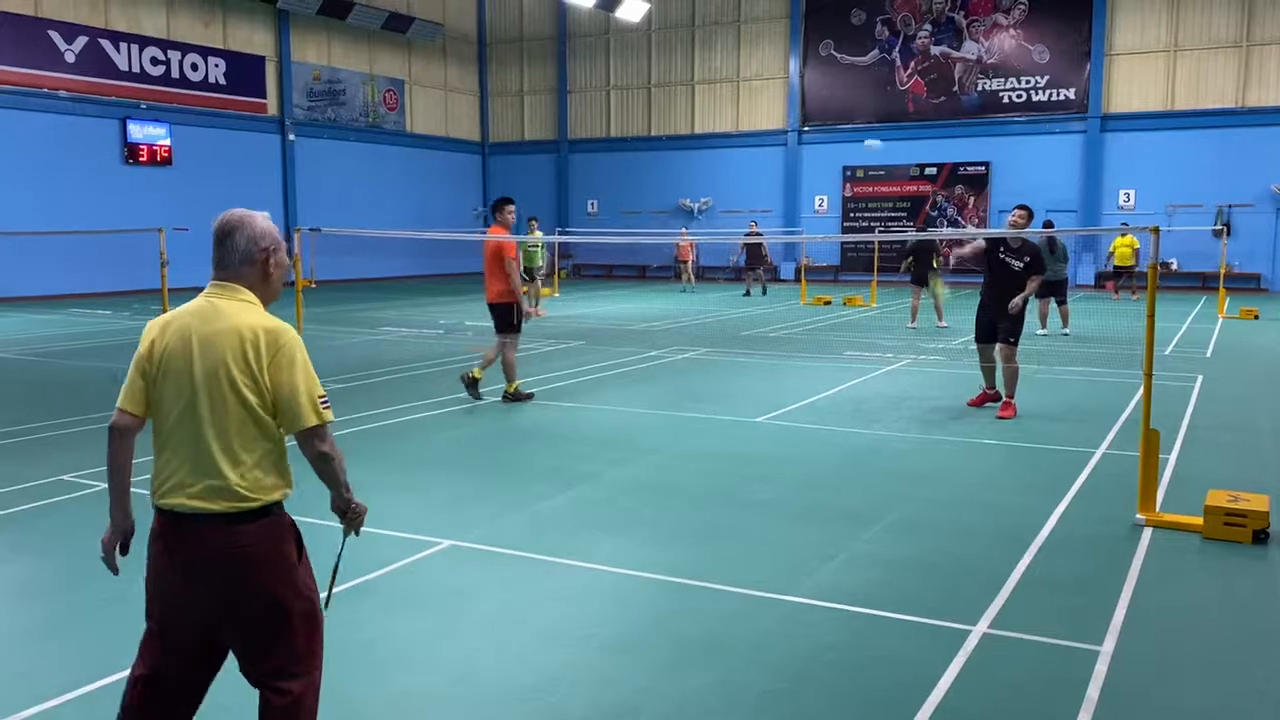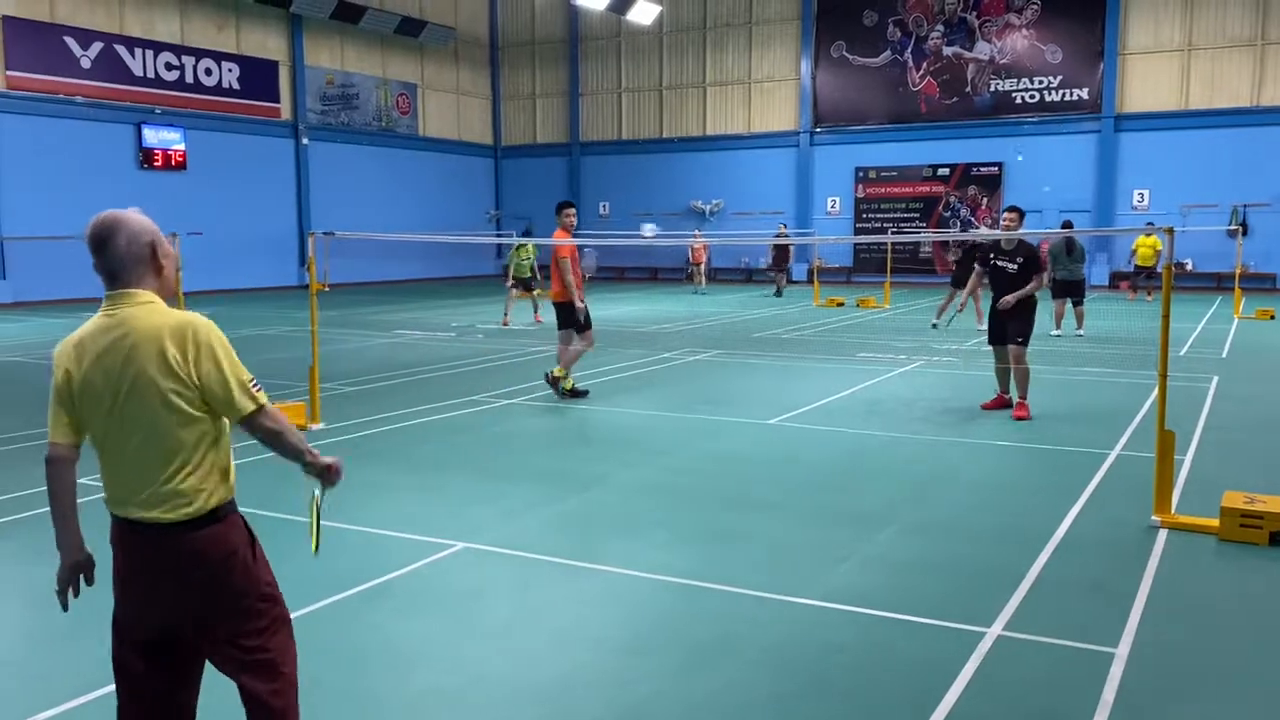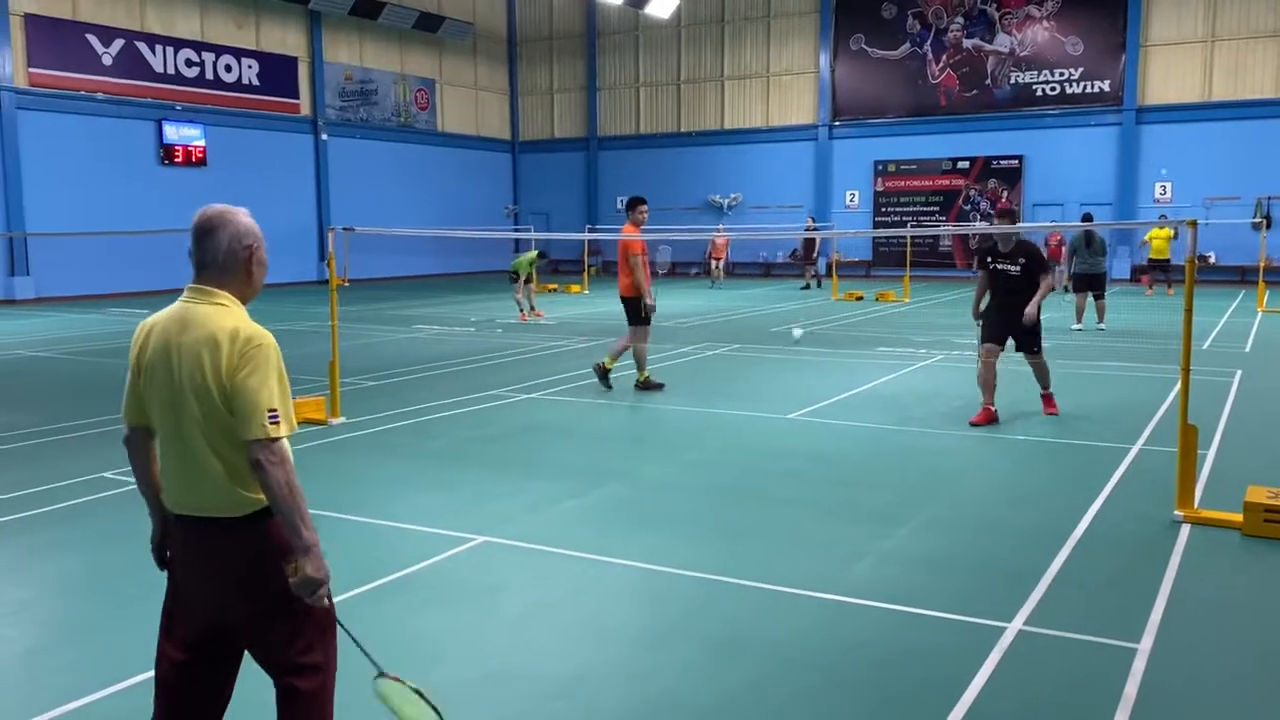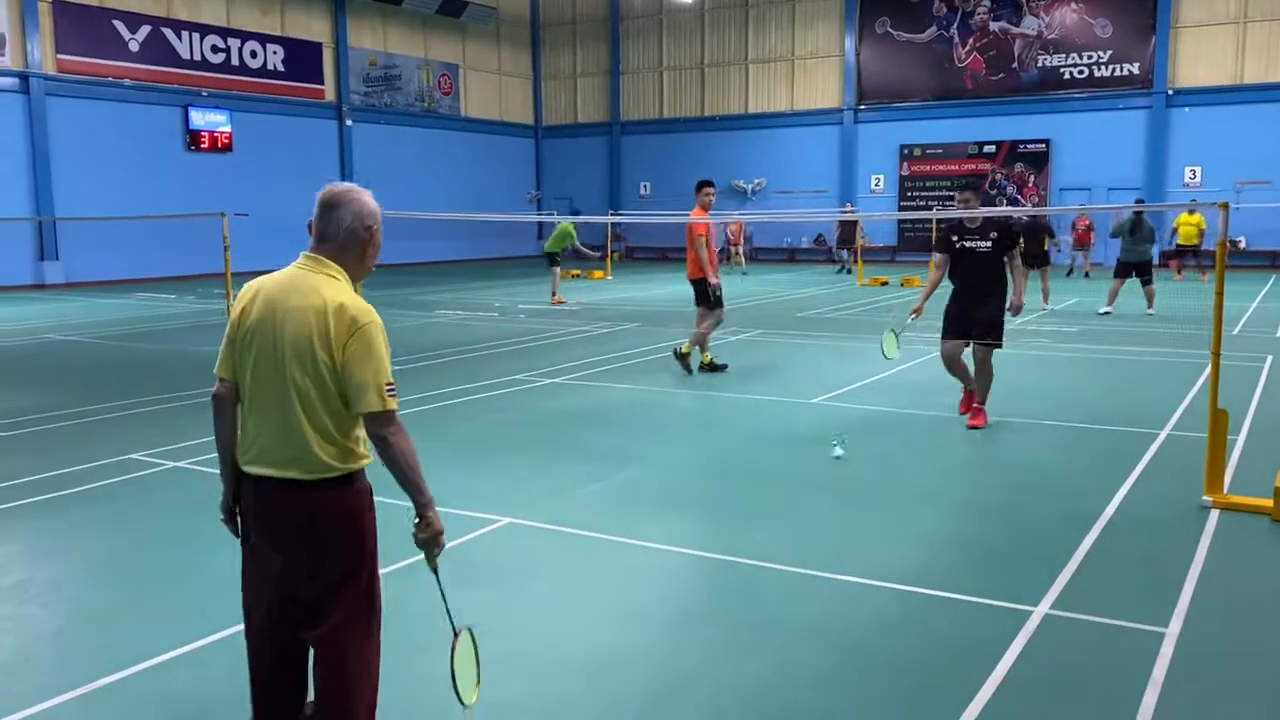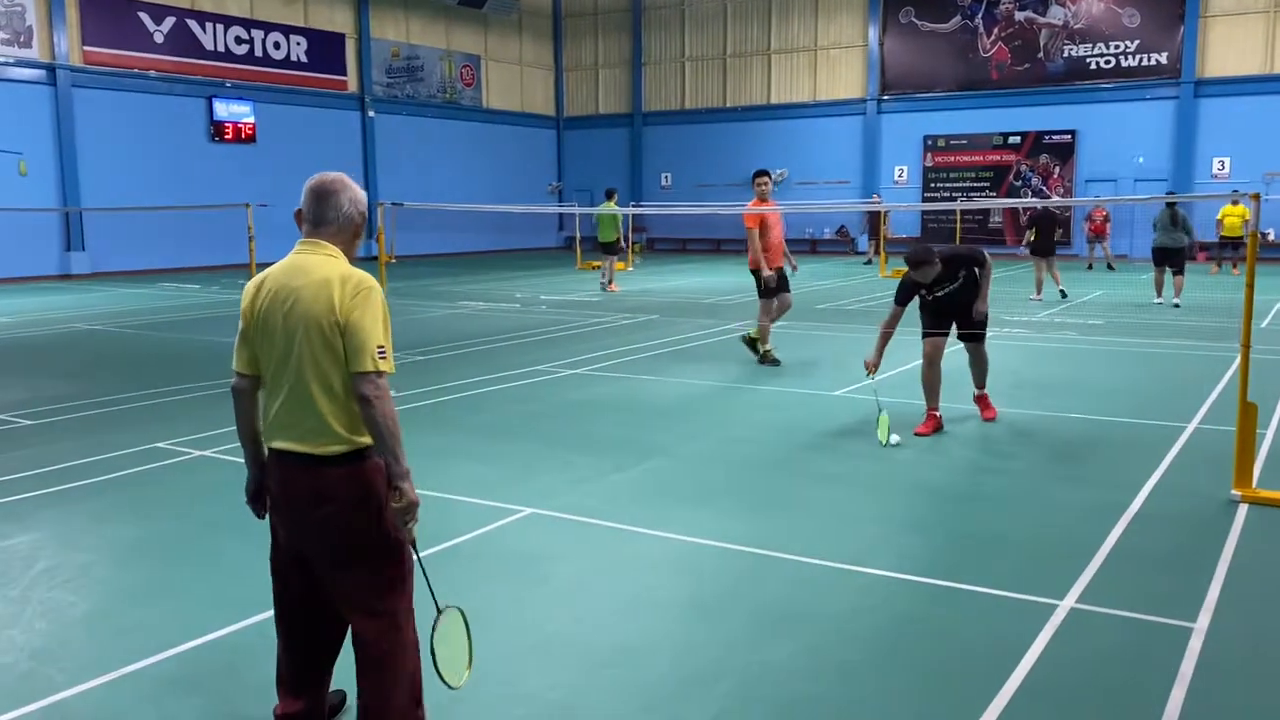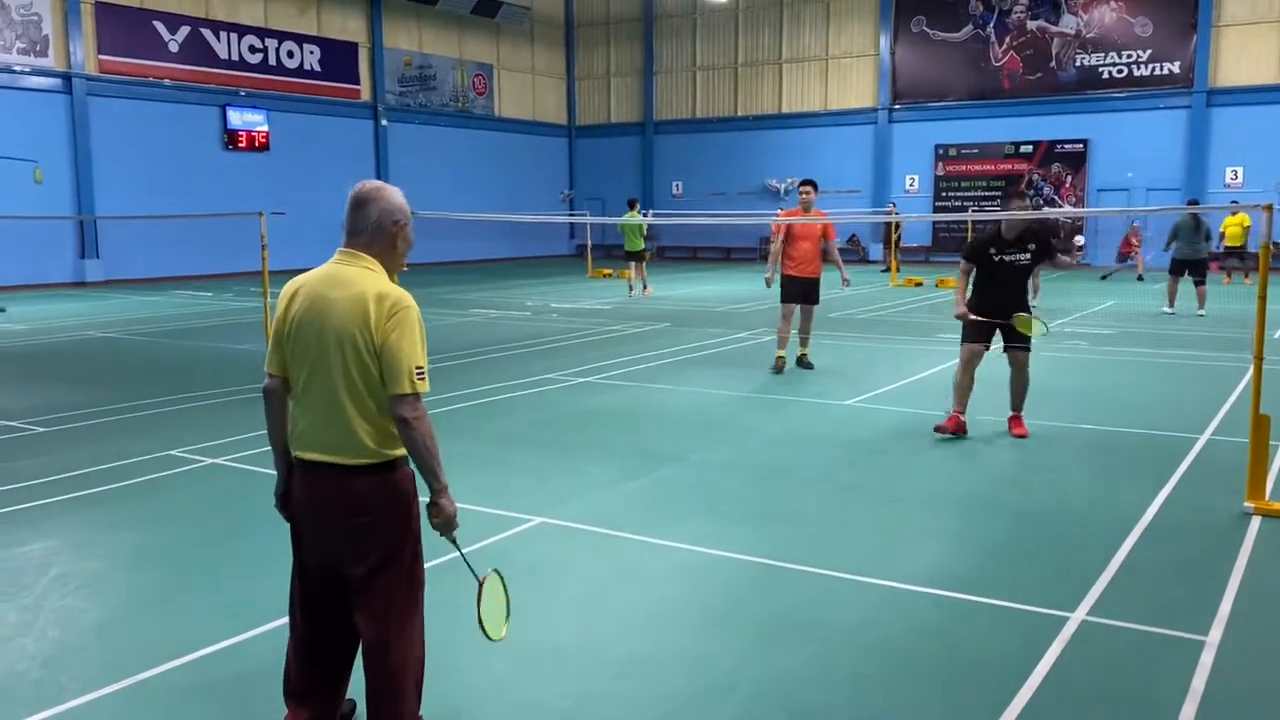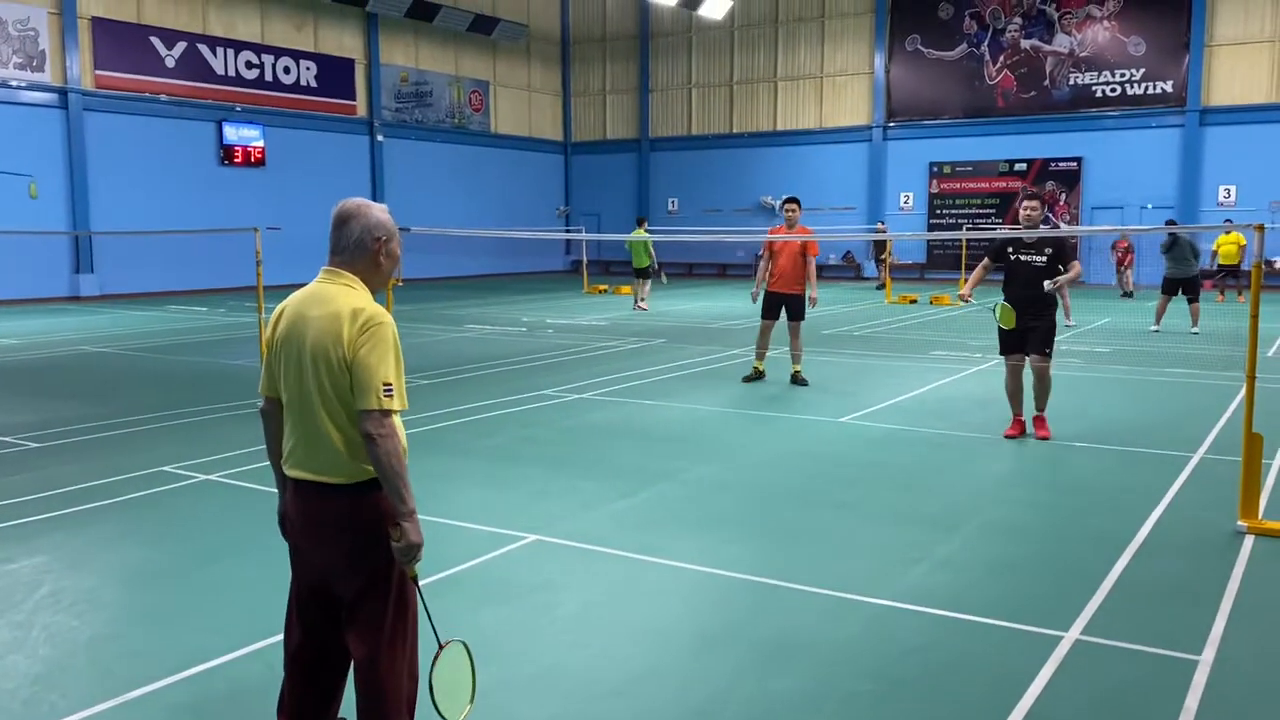
dt=0.7s
person 1, frame 1
left shoulder: (161, 329)
right shoulder: (272, 336)
left elbow: (121, 428)
right elbow: (317, 443)
left wrist: (119, 516)
right wrist: (344, 498)
left hip: (173, 528)
right hip: (249, 533)
left knee: (163, 667)
right knee: (290, 665)
person 1, frame 2
left shoulder: (73, 350)
right shoulder: (188, 331)
left elbow: (59, 458)
right elbow: (259, 418)
left wrist: (70, 547)
right wrist: (313, 460)
left hip: (134, 539)
right hip: (207, 535)
left knee: (148, 679)
right knee: (266, 661)
person 1, frame 3
left shoulder: (150, 331)
right shoulder: (248, 339)
left elbow: (136, 437)
right elbow: (266, 456)
left wrist: (160, 517)
right wrist: (307, 549)
left hip: (188, 531)
right hip: (254, 532)
left knee: (188, 660)
right knee: (304, 654)
person 1, frame 4
left shoulder: (253, 293)
right shoulder: (351, 314)
left elbow: (223, 398)
right elbow: (382, 426)
left wrist: (231, 481)
right wrist: (426, 507)
left hip: (261, 491)
right hip: (329, 498)
left knee: (270, 621)
right knee: (344, 633)
person 1, frame 5
left shoulder: (261, 285)
right shoulder: (356, 286)
left elbow: (243, 388)
right elbow: (370, 391)
left wrist: (255, 467)
right wrist: (401, 477)
left hip: (284, 469)
right hip: (347, 471)
left knee: (301, 600)
right knee: (380, 603)
person 1, frame 6
left shoulder: (296, 291)
right shoulder: (391, 302)
left elbow: (274, 391)
right elbow: (407, 412)
left wrist: (284, 471)
right wrist: (439, 491)
left hip: (310, 480)
right hip: (374, 485)
left knee: (316, 609)
right knee: (390, 618)
person 1, frame 7
left shoulder: (288, 309)
right shoulder: (368, 318)
left elbow: (270, 410)
right elbow: (376, 428)
left wrist: (285, 491)
right wrist: (407, 514)
left hip: (303, 497)
right hip: (359, 502)
left knee: (311, 629)
right knee: (381, 639)
person 2, frame 1
left shoulder: (1033, 252)
right shoulder: (995, 241)
left elbow: (1035, 281)
right elbow: (977, 246)
left wrist: (1021, 297)
right wrist: (962, 251)
left hip: (1011, 310)
right hip: (987, 306)
left knee: (1007, 353)
right knee: (984, 350)
left ankle: (1008, 402)
right ankle: (991, 391)
person 2, frame 2
left shoulder: (1028, 251)
right shoulder: (989, 249)
left elbow: (1038, 282)
right elbow: (978, 275)
left wrist: (1015, 296)
right wrist: (965, 297)
left hip: (1021, 309)
right hip: (998, 308)
left knee: (1017, 354)
right knee: (999, 354)
left ankle: (1022, 403)
right ankle: (1003, 396)
person 2, frame 3
left shoulder: (1029, 251)
right shoulder: (987, 251)
left elbow: (1046, 282)
left wrist: (1033, 305)
right wrist: (976, 306)
left hip: (1024, 314)
right hip: (996, 310)
left knee: (1035, 358)
right knee: (986, 355)
left ankle: (1046, 395)
right ankle: (988, 409)
person 2, frame 4
left shoulder: (1000, 227)
right shoulder: (949, 232)
left elbow: (1014, 260)
right elbow: (938, 269)
left wrist: (1018, 293)
right wrist: (922, 300)
left hip: (991, 302)
right hip: (959, 301)
left knee: (982, 356)
right knee: (949, 355)
left ankle: (979, 407)
right ankle: (970, 386)
person 2, frame 5
left shoulder: (960, 256)
right shoulder: (909, 282)
left elbow: (986, 262)
right elbow: (893, 318)
left wrist: (983, 299)
right wrist: (877, 355)
left hip: (970, 304)
right hip: (935, 310)
left knee: (977, 350)
right knee: (931, 354)
left ankle: (981, 395)
right ankle: (933, 415)
person 2, frame 6
left shoulder: (1036, 234)
right shoulder: (984, 240)
left elbow: (1055, 259)
right elbow: (964, 271)
left wrist: (1070, 262)
right wrist: (960, 303)
left hip: (1016, 308)
right hip: (981, 308)
left knee: (1020, 362)
right knee: (968, 357)
left ankle: (1016, 416)
right ankle: (957, 418)
person 2, frame 7
left shoulder: (1055, 241)
right shoulder: (1007, 242)
left elbow: (1076, 269)
right elbow: (985, 266)
left wrist: (1065, 278)
right wrist: (969, 287)
left hip: (1042, 316)
right hip: (1011, 315)
left knee: (1040, 366)
right knee: (1013, 367)
left ankle: (1039, 416)
right ankle: (1018, 419)
person 3, frame 1
left shoulder: (491, 236)
right shoulder: (506, 239)
right elbow: (512, 274)
right wrist: (524, 303)
left hip: (494, 297)
right hip: (508, 299)
left knee: (503, 343)
right knee: (511, 345)
left ankle: (473, 375)
right ankle: (512, 390)
person 3, frame 2
left shoulder: (564, 238)
right shoulder: (563, 239)
right elbow: (567, 273)
left wrist: (577, 297)
right wrist: (577, 300)
left hip: (562, 298)
right hip: (568, 298)
left knee: (566, 342)
right knee: (587, 340)
left ankle: (567, 386)
right ankle: (556, 374)
person 3, frame 3
left shoulder: (629, 233)
right shoulder: (634, 236)
right elbow: (637, 269)
right wrist: (648, 296)
left hip: (630, 291)
right hip: (636, 292)
left knee: (634, 334)
right knee: (642, 335)
left ankle: (605, 365)
right ankle: (642, 378)
person 3, frame 4
left shoulder: (702, 216)
right shoulder: (699, 217)
right elbow: (701, 249)
right wrist: (712, 276)
left hip: (703, 274)
right hip: (703, 275)
left knee: (705, 317)
right knee: (717, 317)
left ankle: (706, 360)
right ankle: (684, 350)
person 3, frame 5
left shoulder: (774, 206)
right shoulder: (753, 209)
right elbow: (754, 241)
left wrist: (789, 258)
right wrist: (764, 268)
left hip: (778, 265)
right hip: (763, 267)
left knee: (785, 303)
right knee: (767, 307)
left ankle: (754, 336)
right ankle: (764, 351)
person 3, frame 6
left shoulder: (823, 219)
right shoulder: (787, 216)
left elbow: (831, 247)
right elbow: (777, 244)
left wrist: (842, 271)
right wrist: (770, 270)
left hip: (813, 275)
right hip: (790, 273)
left knee: (808, 315)
right knee: (786, 314)
left ankle: (802, 354)
right ankle: (780, 357)
person 3, frame 7
left shoulder: (807, 234)
right shoulder: (772, 233)
left elbow: (811, 264)
right elbow: (764, 261)
left wrist: (813, 289)
right wrist: (757, 286)
left hip: (796, 291)
right hip: (773, 290)
left knee: (795, 331)
right knee: (764, 329)
left ankle: (796, 372)
right ankle: (758, 368)
